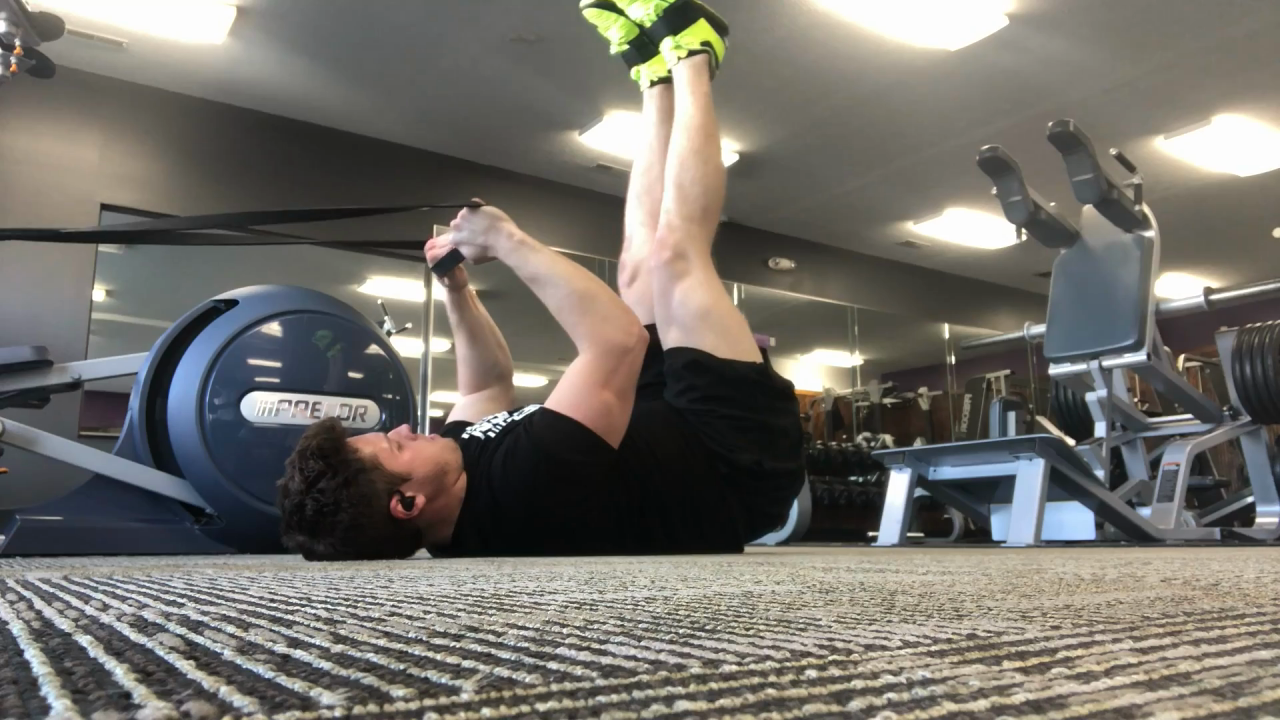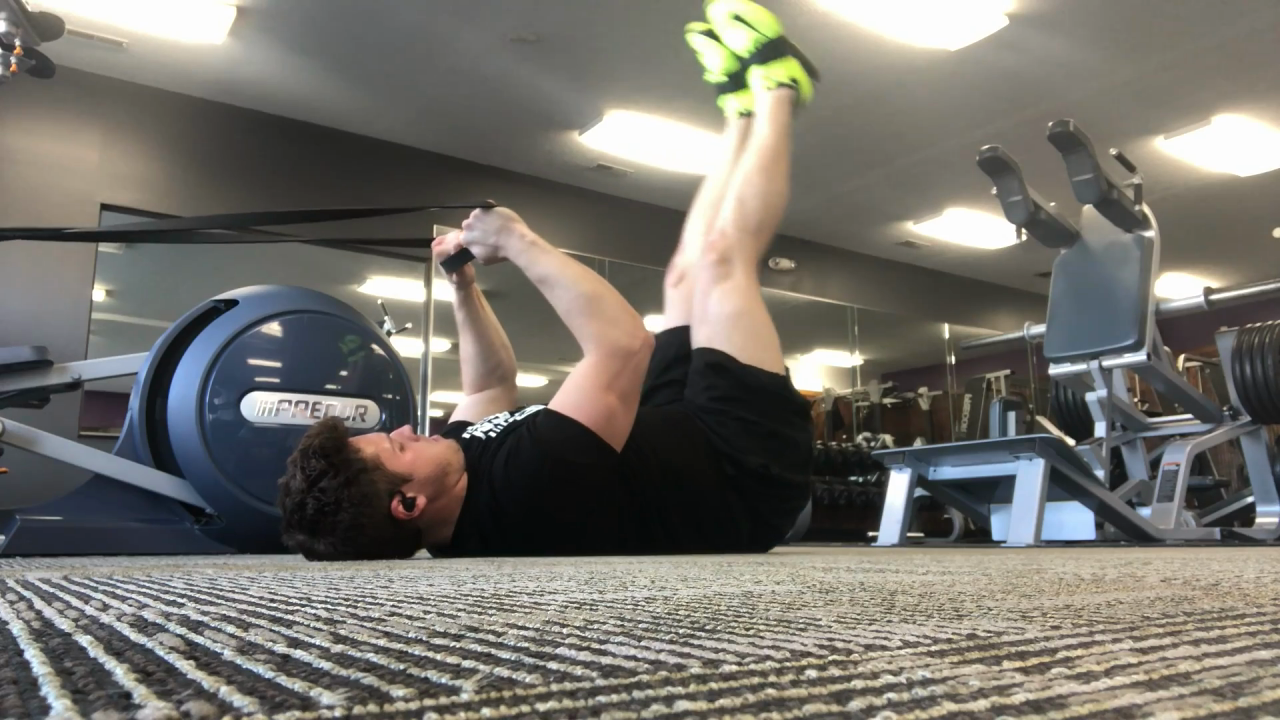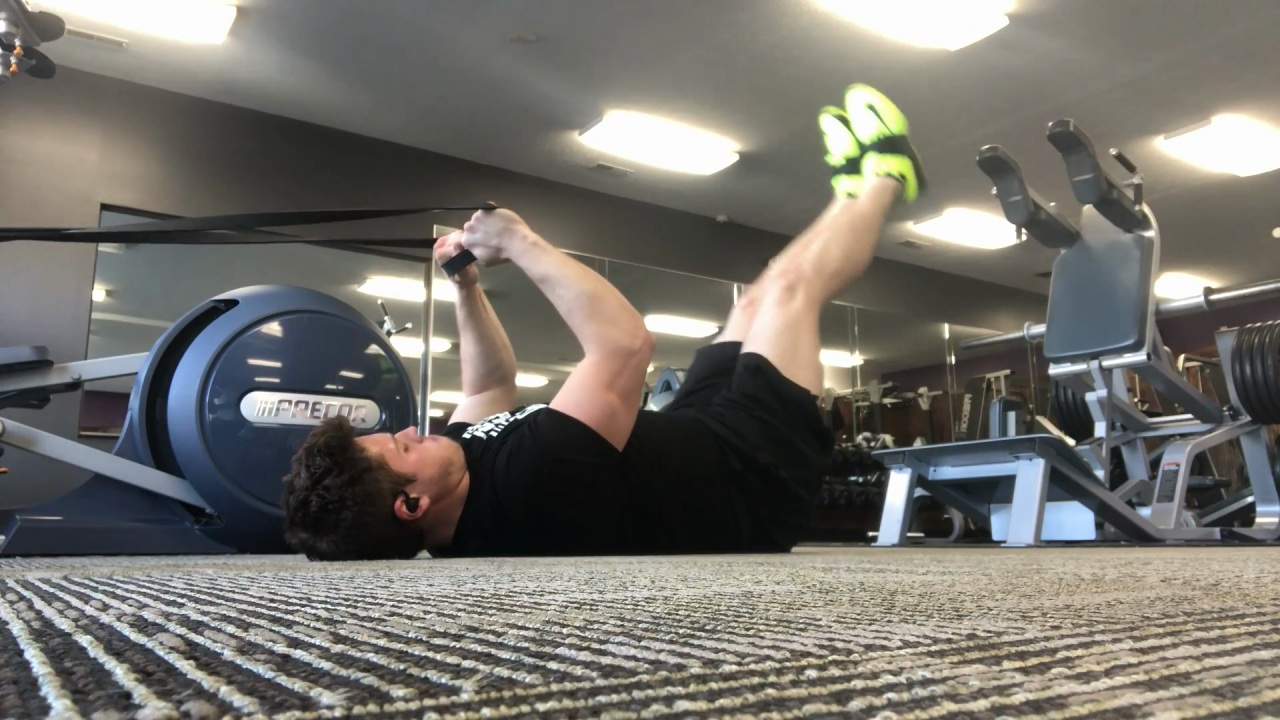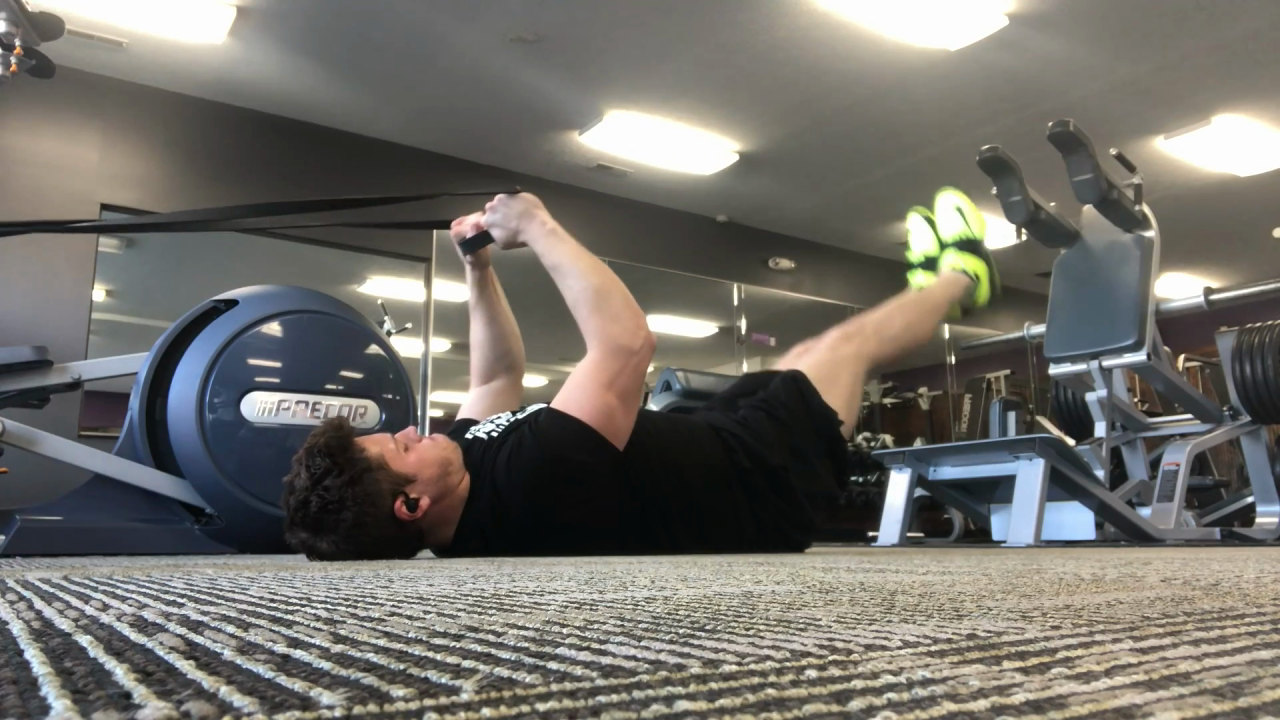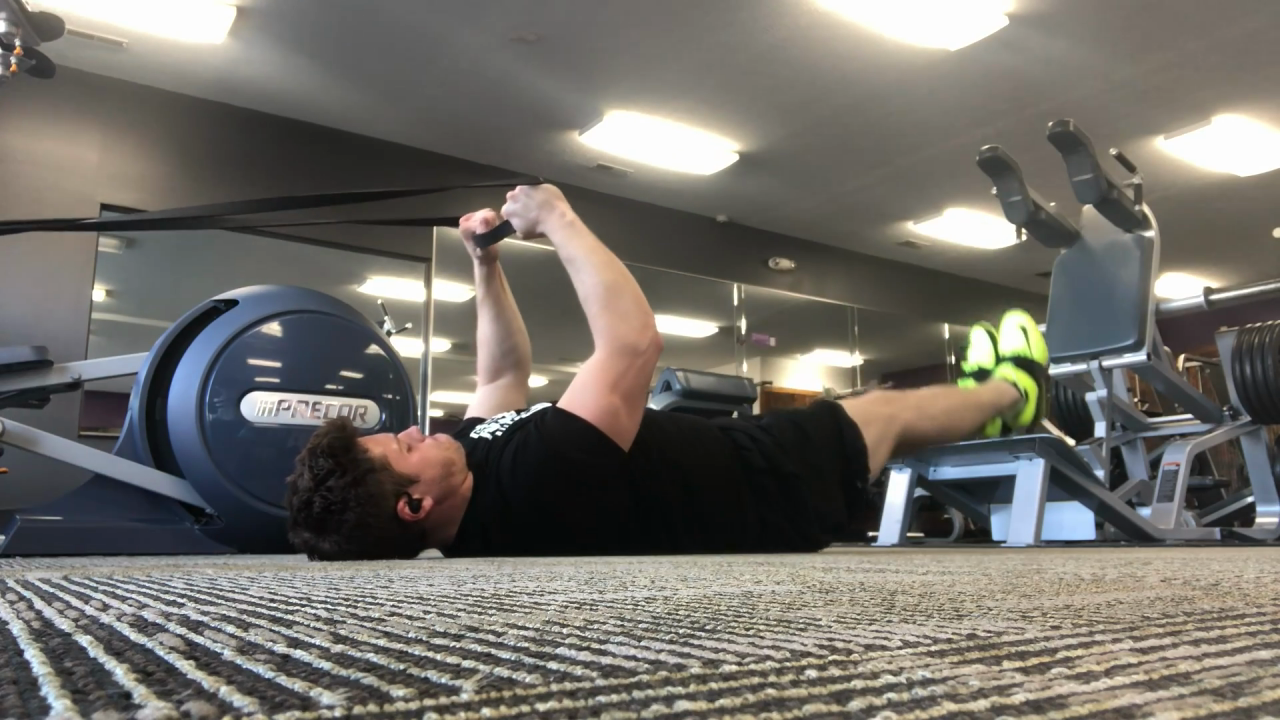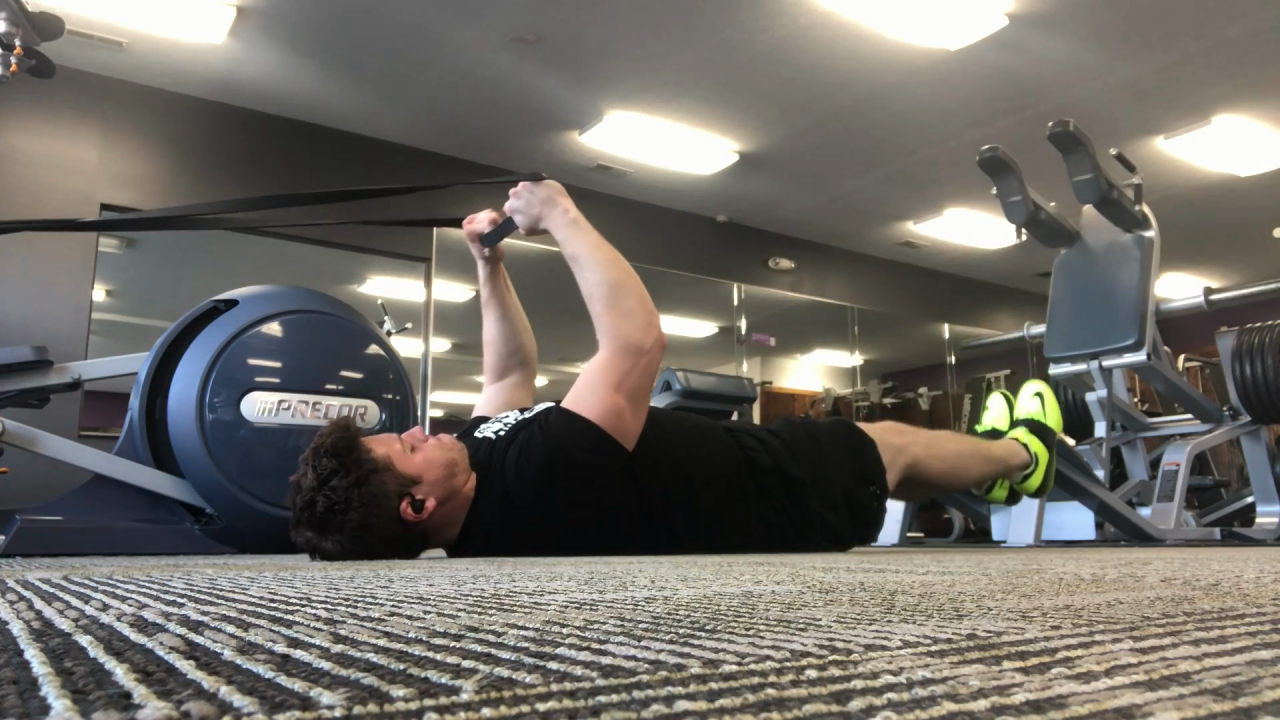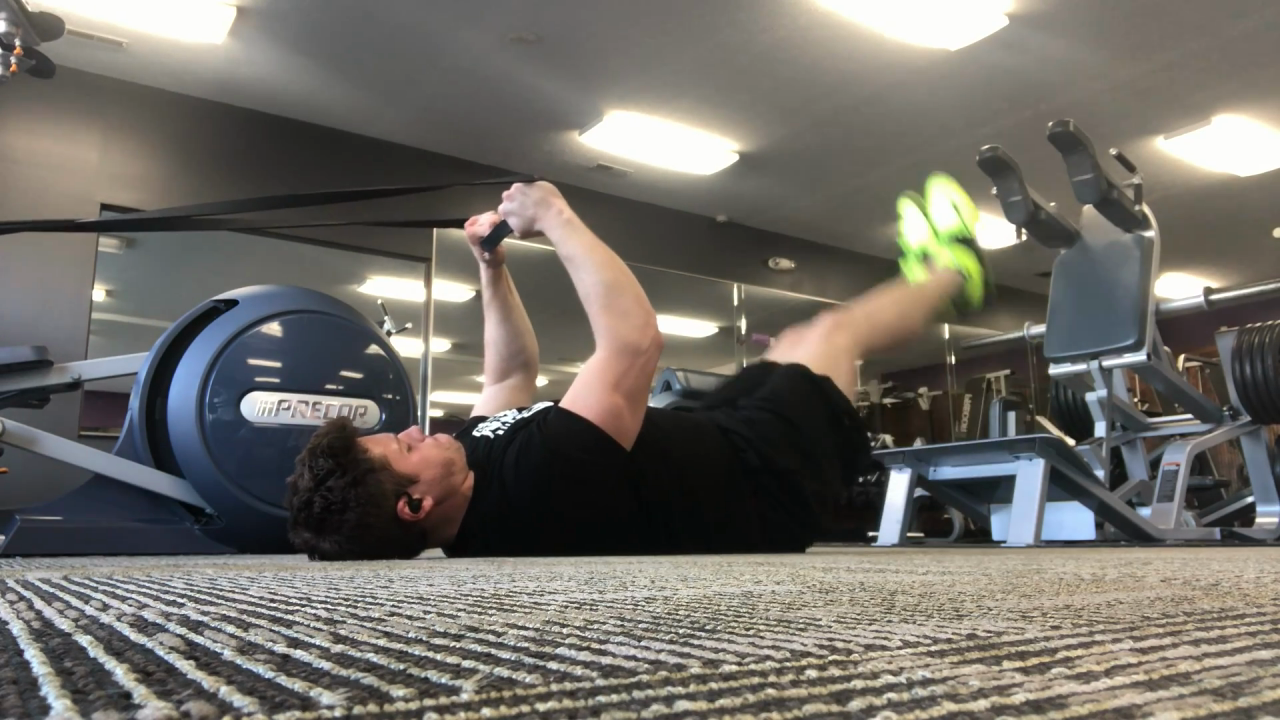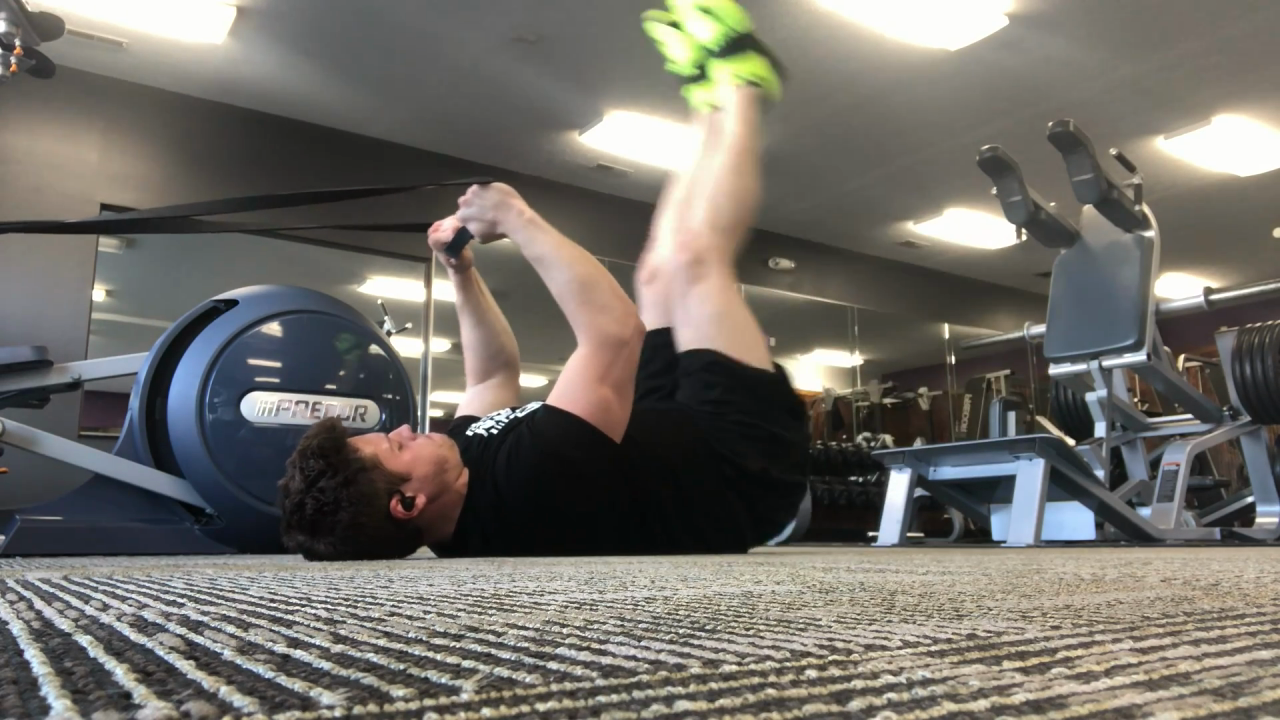
dt=0.4s
person 1, frame 1
left shoulder: (458, 525)
right shoulder: (527, 483)
left elbow: (489, 386)
right elbow: (619, 340)
left wrist: (455, 284)
right wrist: (509, 243)
left hip: (668, 435)
right hip: (739, 459)
right knee: (672, 255)
left ankle: (659, 71)
right ankle: (687, 58)
person 1, frame 2
left shoulder: (466, 492)
right shoulder: (527, 483)
left elbow: (493, 384)
right elbow: (626, 345)
left wrist: (464, 285)
right wrist: (519, 244)
left hip: (678, 441)
right hip: (745, 469)
left knee: (689, 276)
right knee: (720, 259)
left ankle: (745, 102)
right ankle: (773, 87)
person 1, frame 3
left shoulder: (462, 463)
right shoulder: (530, 482)
left elbow: (492, 387)
right elbow: (625, 345)
left wrist: (466, 285)
right wrist: (520, 244)
left hip: (696, 453)
right hip: (750, 474)
left knee: (755, 303)
right knee: (789, 287)
left ankle: (854, 187)
right ankle: (880, 176)
person 1, frame 4
left shoulder: (471, 459)
right shoulder: (532, 481)
left elbow: (498, 377)
right elbow: (626, 344)
left wrist: (479, 270)
right wrist: (538, 229)
left hip: (707, 458)
right hip: (754, 481)
left knee: (805, 356)
right knee: (846, 341)
left ankle: (935, 281)
right ankle: (958, 275)
person 1, frame 5
left shoulder: (477, 459)
right shoulder: (538, 483)
left elbow: (506, 373)
right elbow: (633, 343)
left wrist: (486, 265)
right wrist: (558, 221)
left hip: (719, 461)
right hip: (762, 488)
left knee: (873, 411)
right knee: (883, 410)
left ankle: (985, 392)
right ankle: (1006, 389)
person 1, frame 6
left shoulder: (481, 462)
right shoulder: (541, 485)
left elbow: (510, 375)
right elbow: (636, 343)
left wrist: (488, 265)
right wrist: (559, 216)
left hip: (722, 460)
right hip: (764, 493)
left knee: (874, 440)
right knee: (893, 441)
left ankle: (1005, 457)
right ankle: (1017, 456)
person 1, frame 7
left shoulder: (476, 462)
right shoulder: (537, 485)
left elbow: (511, 376)
right elbow: (634, 343)
left wrist: (491, 268)
right wrist: (554, 218)
left hip: (709, 453)
right hip: (757, 476)
left knee: (794, 346)
right knee: (830, 334)
left ankle: (929, 277)
right ankle: (951, 271)
person 1, frame 8
left shoulder: (466, 481)
right shoulder: (530, 480)
left elbow: (496, 375)
right elbow: (613, 333)
left wrist: (461, 273)
right wrist: (517, 220)
left hip: (669, 439)
right hip: (736, 463)
left knee: (661, 277)
right knee: (691, 263)
left ankle: (711, 95)
right ankle: (736, 82)
